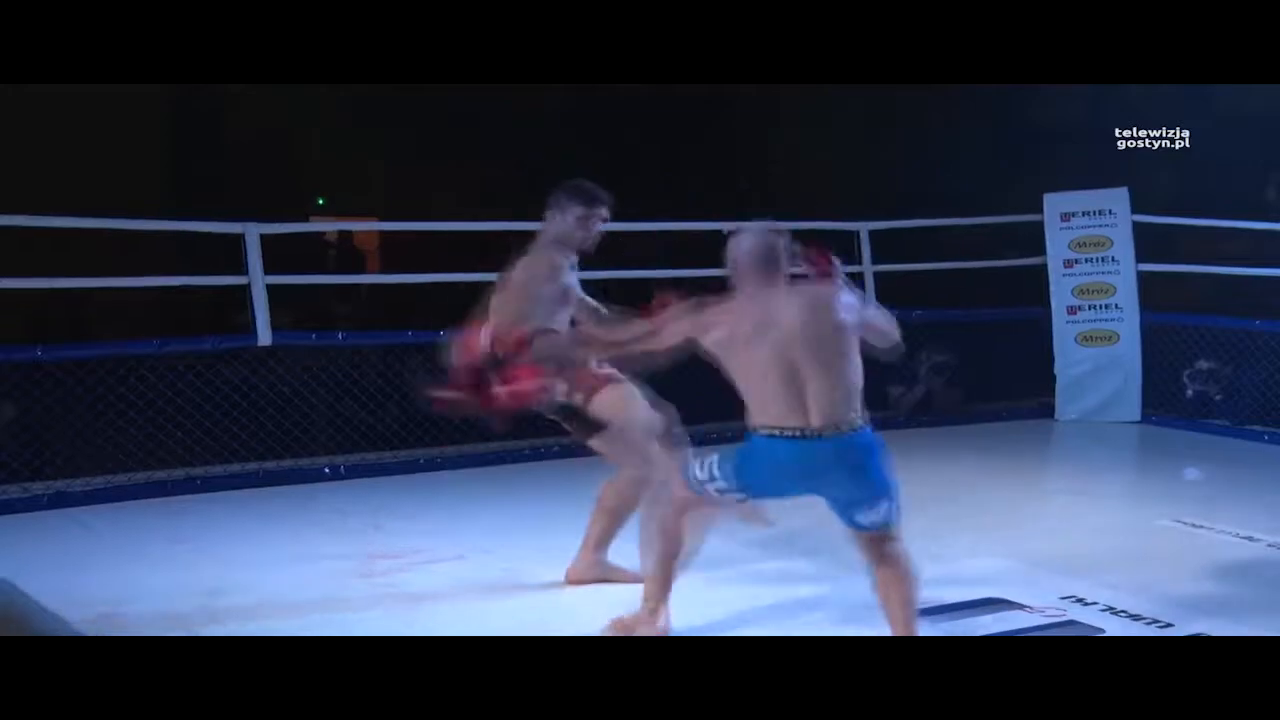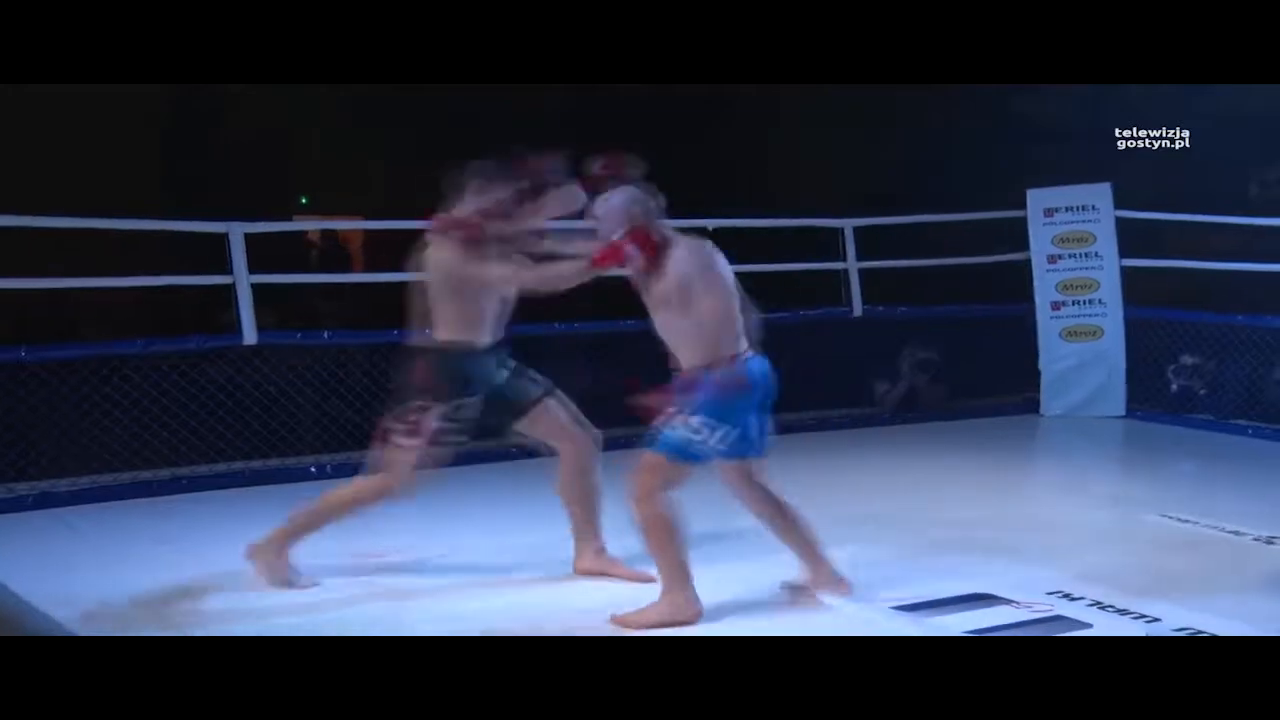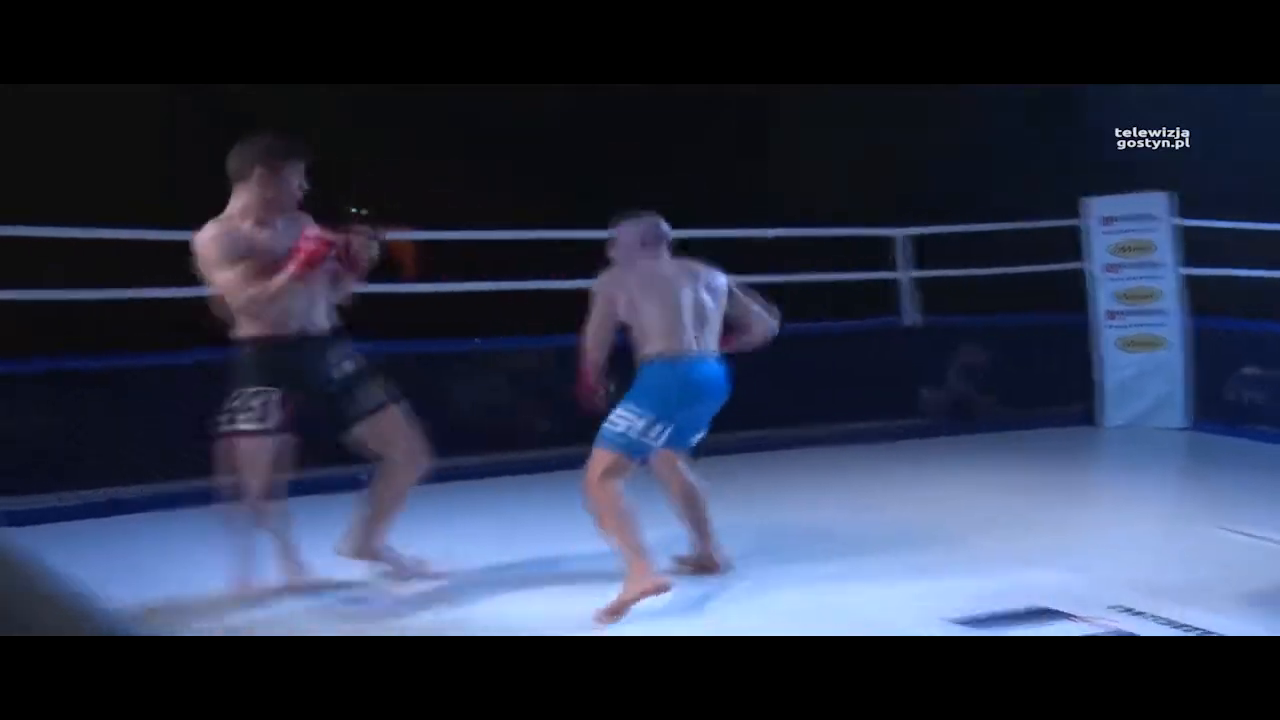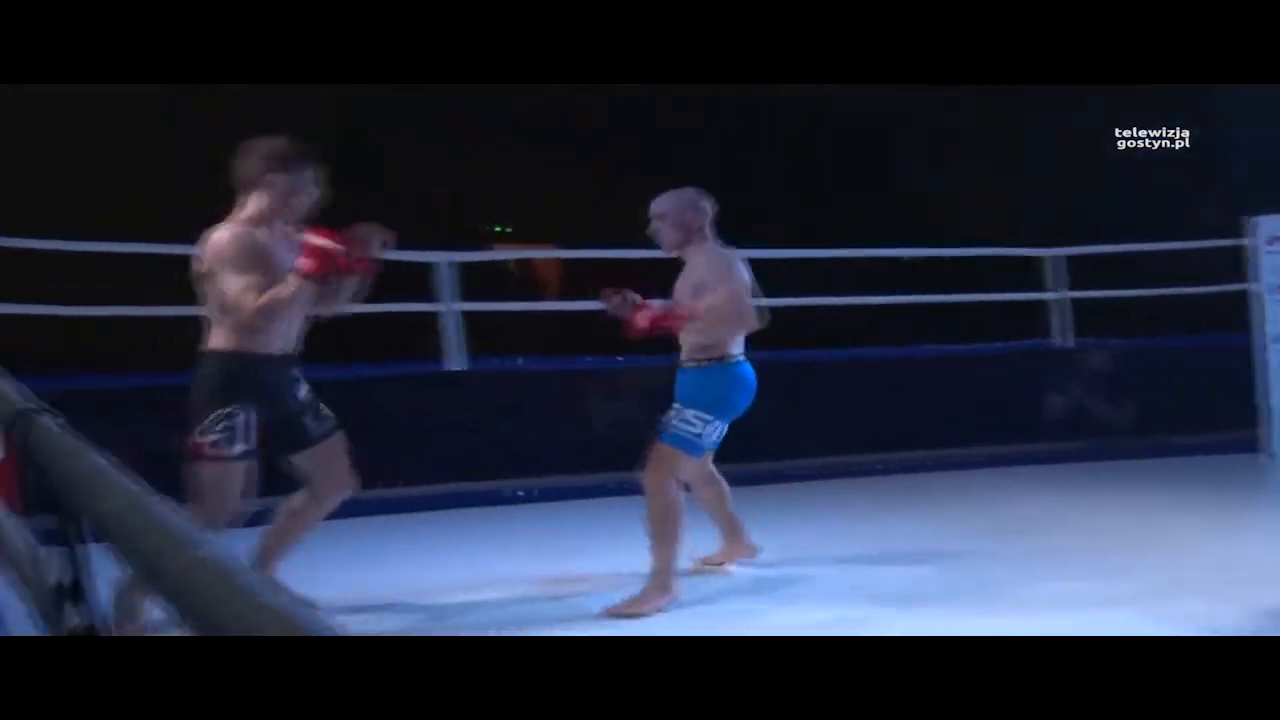
dt=0.5s
person 1, frame 1
left shoulder: (557, 265)
right shoulder: (546, 257)
left elbow: (608, 325)
left hip: (546, 364)
right hip: (539, 363)
left knee: (637, 464)
right knee: (645, 417)
left ankle: (590, 560)
person 1, frame 2
left shoulder: (480, 230)
right shoulder: (456, 249)
left elbow: (569, 198)
right elbow: (536, 280)
left hip: (489, 362)
right hip: (445, 366)
left knee: (580, 442)
right knee: (397, 481)
left ankle: (591, 553)
right ankle: (274, 544)
person 1, frame 3
left shoulder: (300, 224)
right shoulder: (216, 240)
left elbow: (337, 293)
right elbow: (249, 306)
left wrist: (355, 262)
right wrist: (306, 263)
left hip: (329, 353)
right hip: (265, 362)
left knee: (410, 457)
right knee: (249, 485)
left ankle: (366, 540)
right ankle: (282, 555)
person 1, frame 4
left shoulder: (288, 237)
right shoulder: (229, 241)
left elbow: (324, 305)
right elbow: (255, 318)
left wrist: (359, 259)
right wrist: (311, 267)
left hip: (283, 377)
right hip: (232, 380)
left knee: (336, 483)
right knee: (216, 515)
left ankle: (260, 573)
right ankle: (131, 601)
person 2, frame 1
left shoulder: (714, 318)
right shoulder: (834, 300)
left elbow: (642, 338)
right elbow: (889, 336)
left hip: (772, 455)
right hip: (849, 451)
left knee: (673, 499)
right knee: (884, 544)
left ankle: (650, 616)
right ankle: (906, 635)
person 2, frame 2
left shoulder: (693, 258)
right shoulder: (645, 250)
left elbow: (733, 327)
left wrist: (700, 385)
left hip: (728, 384)
right hip: (738, 383)
left knee: (645, 488)
right knee: (747, 483)
left ankle: (678, 600)
right ankle: (823, 572)
person 2, frame 3
left shoulder: (614, 278)
right shoulder: (710, 276)
left elbow: (597, 337)
right elbow: (766, 325)
left wrist: (591, 383)
left hip: (665, 381)
right hip: (709, 379)
left knee: (599, 480)
right knee: (667, 461)
left ankle: (640, 574)
right ankle: (707, 552)
person 2, frame 4
left shoulder: (715, 260)
right shoulder: (703, 263)
left elbow: (749, 317)
right elbow: (693, 321)
left wrist: (670, 318)
right wrist: (636, 310)
left hip: (714, 380)
right hip: (705, 377)
left knee: (658, 477)
right knee: (694, 467)
left ankle: (660, 587)
right ankle: (737, 543)
